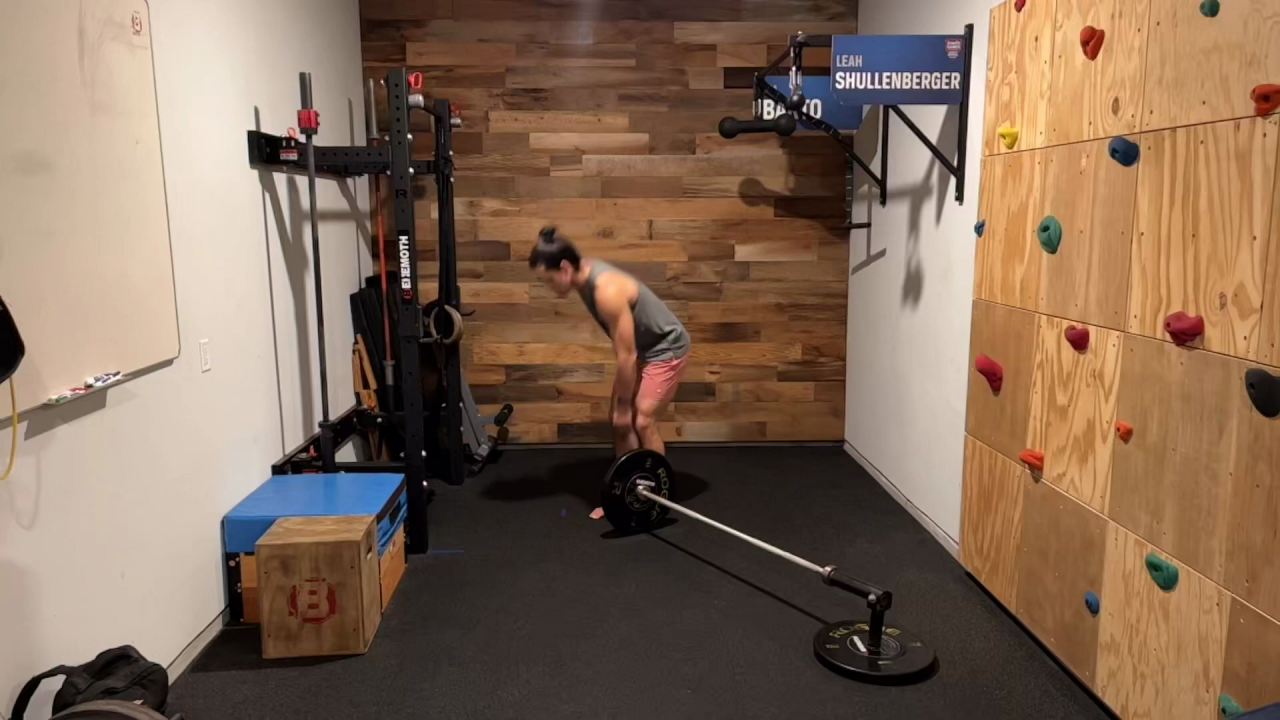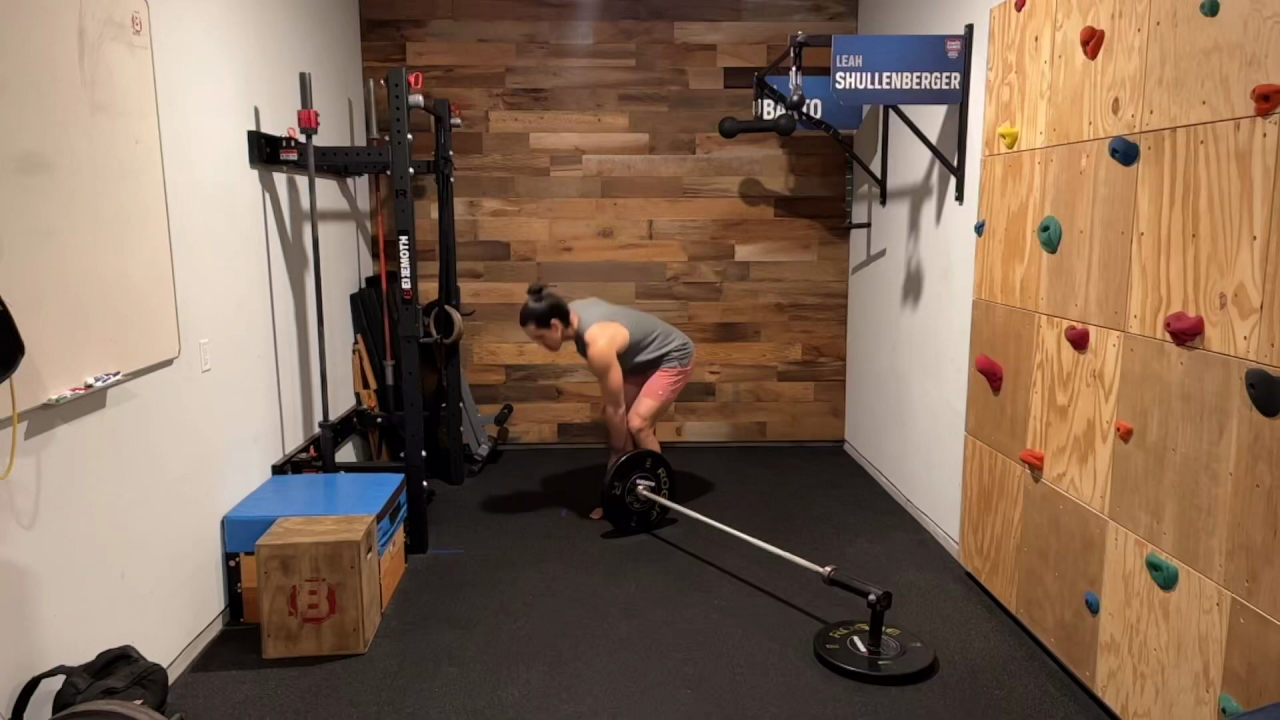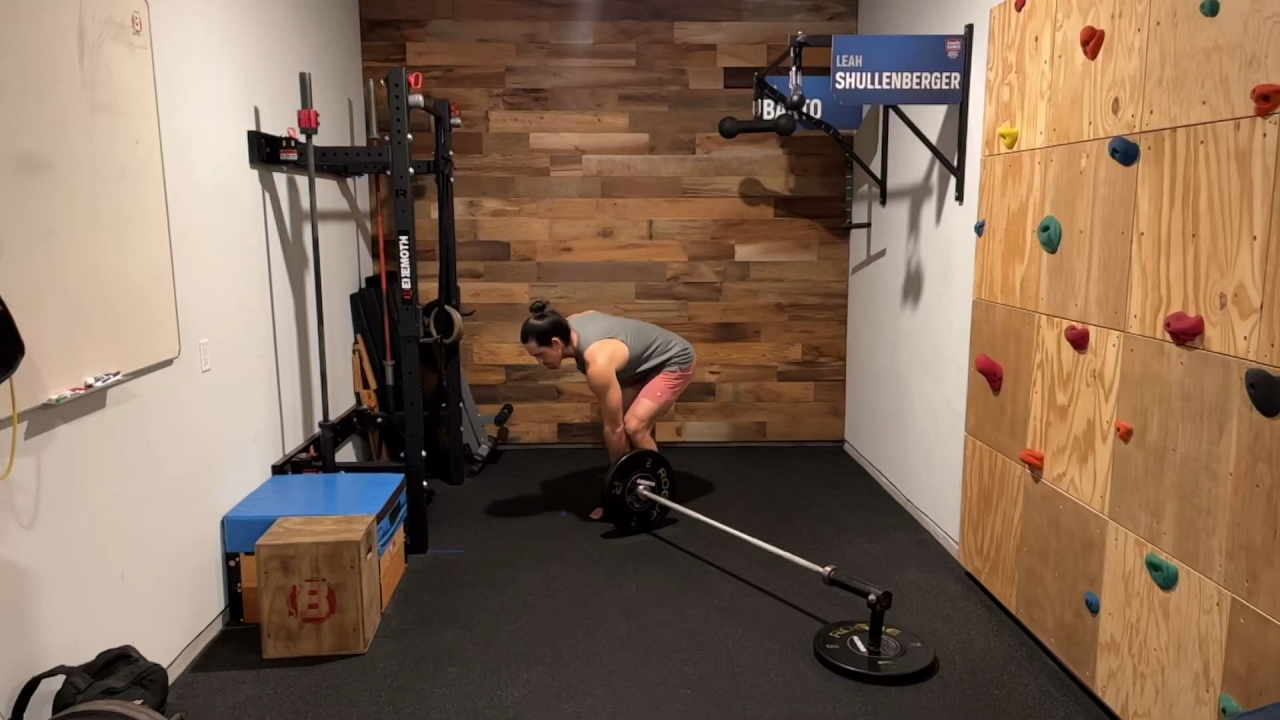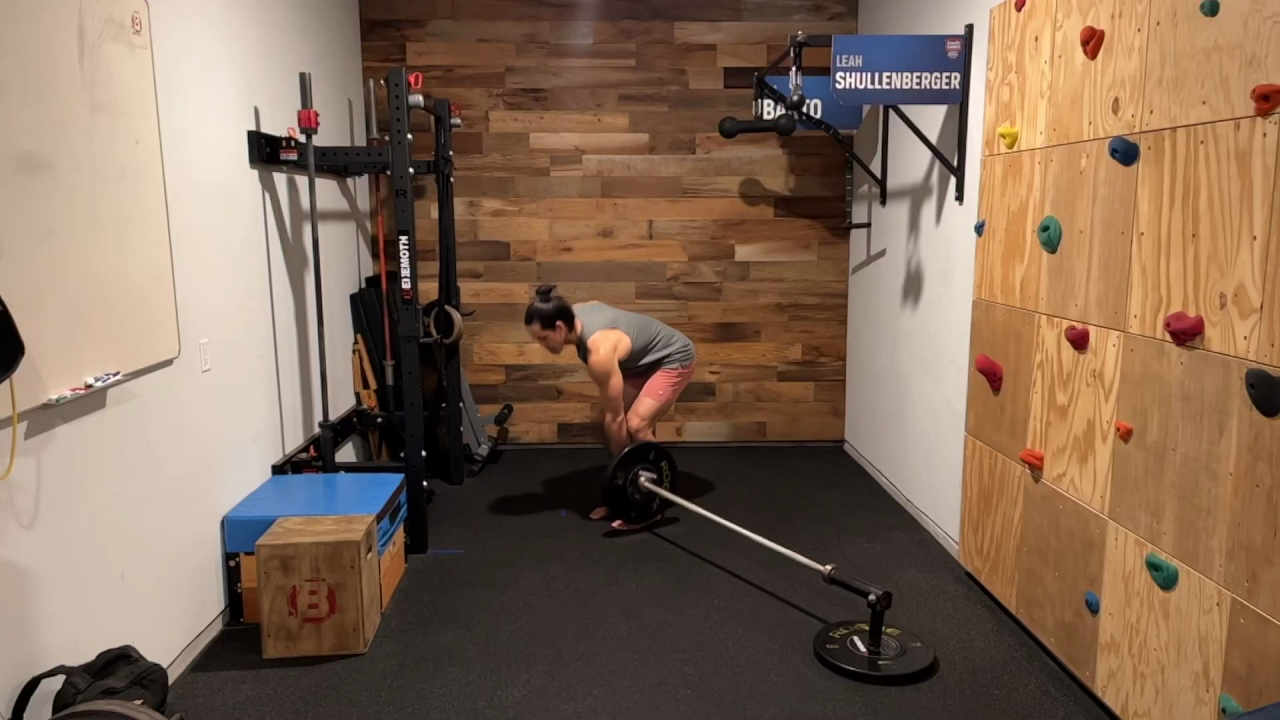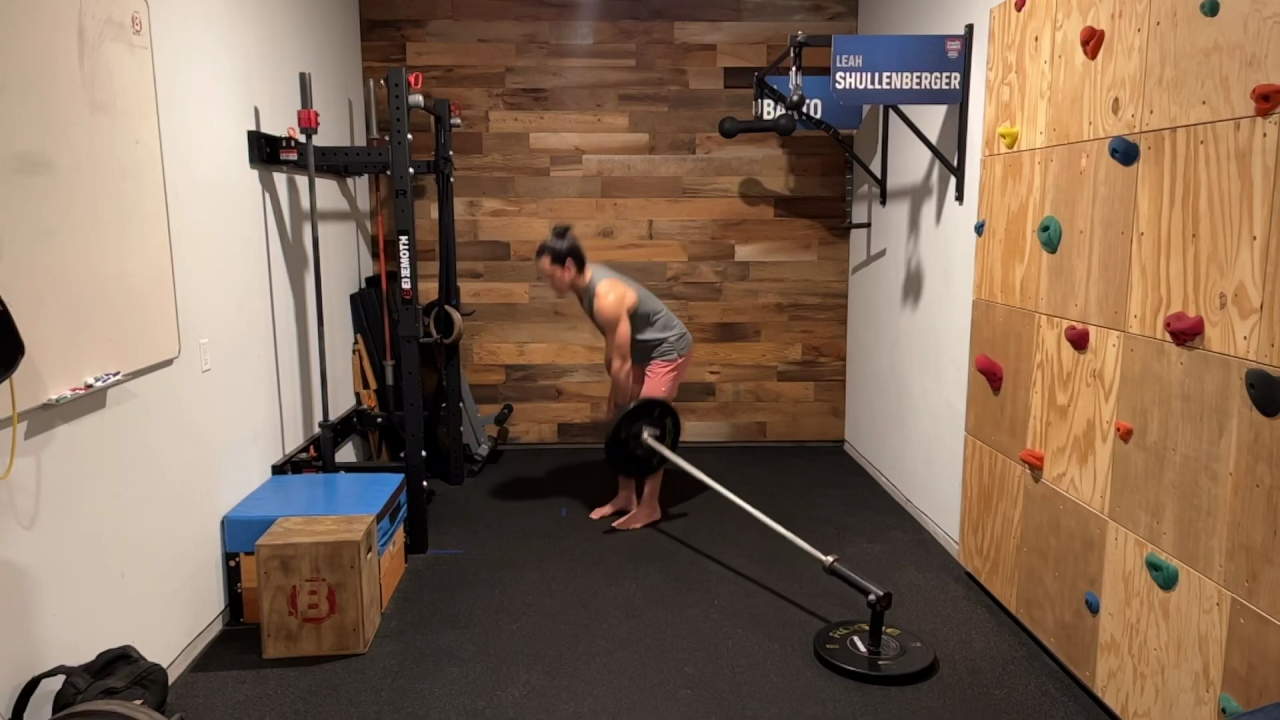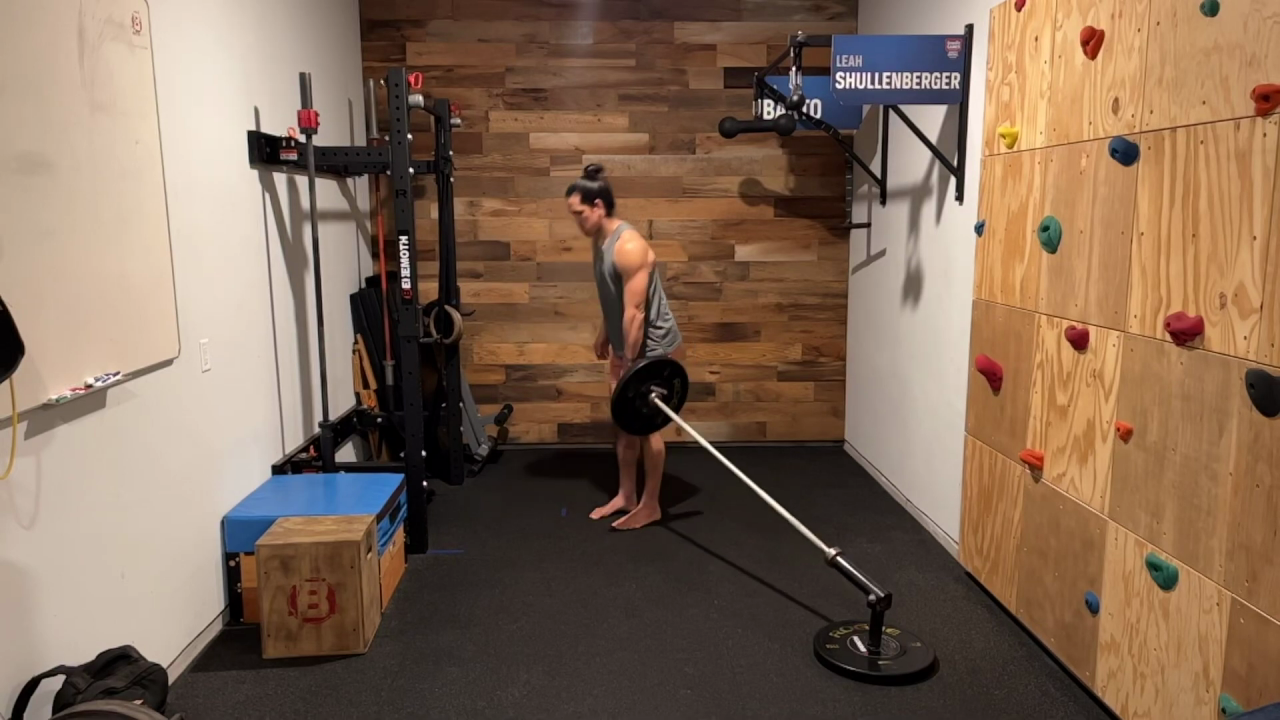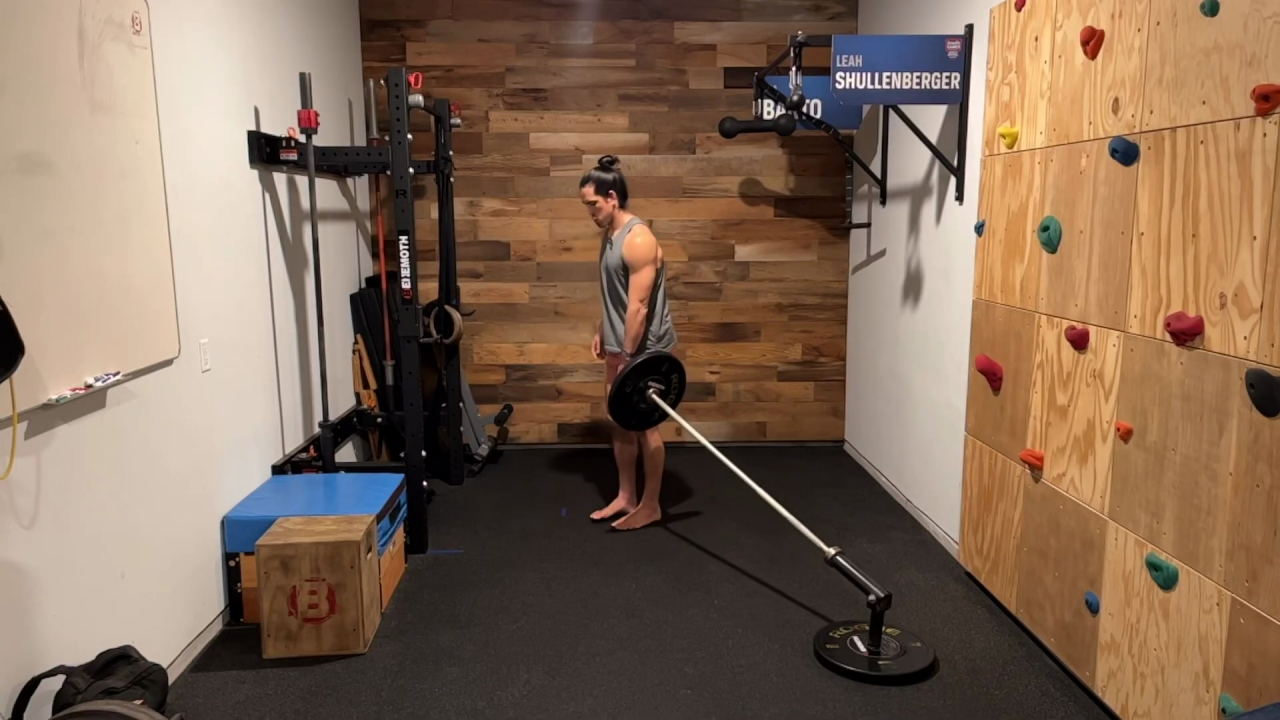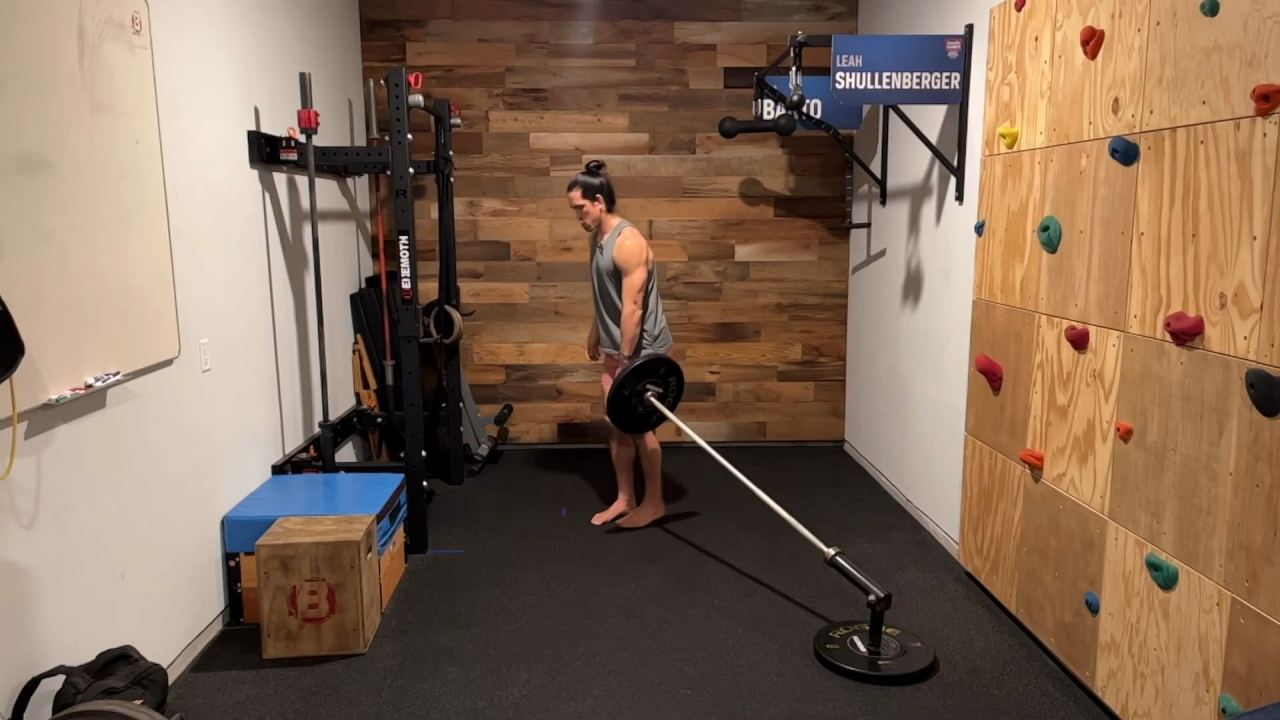
dt=0.3s
person 1, frame 1
left shoulder: (606, 290)
right shoulder: (585, 278)
left elbow: (627, 354)
left wrist: (623, 404)
left hip: (666, 347)
right hip: (641, 348)
left knee: (642, 421)
right knee: (621, 421)
person 1, frame 2
left shoulder: (598, 345)
right shoulder: (573, 311)
left elbow: (616, 408)
left wrist: (618, 454)
left hip: (674, 357)
right hip: (647, 356)
left knee: (638, 423)
right knee: (612, 418)
person 1, frame 3
left shoulder: (598, 363)
right shoulder: (571, 325)
left elbow: (614, 428)
left hip: (675, 361)
right hip: (649, 360)
left knee: (634, 425)
right knee: (612, 420)
person 1, frame 4
left shoulder: (600, 350)
right shoulder: (576, 314)
left elbow: (615, 416)
left hip: (673, 359)
right hip: (646, 358)
left knee: (636, 423)
right knee: (614, 423)
person 1, frame 5
left shoulder: (606, 298)
right shoulder: (585, 278)
left elbow: (622, 364)
left wrist: (624, 410)
left hip: (668, 348)
right hip: (642, 347)
right knee: (617, 417)
left ankle: (650, 506)
right ankle: (626, 495)
person 1, frame 6
left shoulder: (629, 246)
right shoulder: (601, 241)
left elbow: (636, 312)
left wrist: (631, 364)
right wrist: (603, 336)
left hip: (653, 349)
right hip: (625, 346)
left ankle: (650, 505)
right ankle: (626, 495)
person 1, frame 7
left shoulder: (638, 240)
right shoulder: (610, 234)
left elbow: (639, 307)
left wrist: (630, 359)
right wrist: (601, 333)
left hip: (644, 350)
right hip: (619, 347)
left knee: (643, 426)
right knee: (620, 424)
left ankle: (650, 505)
right ankle: (626, 496)
person 1, frame 8
left shoulder: (629, 242)
right shoulder: (598, 238)
left elbow: (634, 307)
left wrist: (629, 361)
right wrist: (595, 337)
left hip: (642, 350)
right hip: (615, 348)
right knee: (616, 424)
left ankle: (653, 500)
right ankle: (625, 499)
